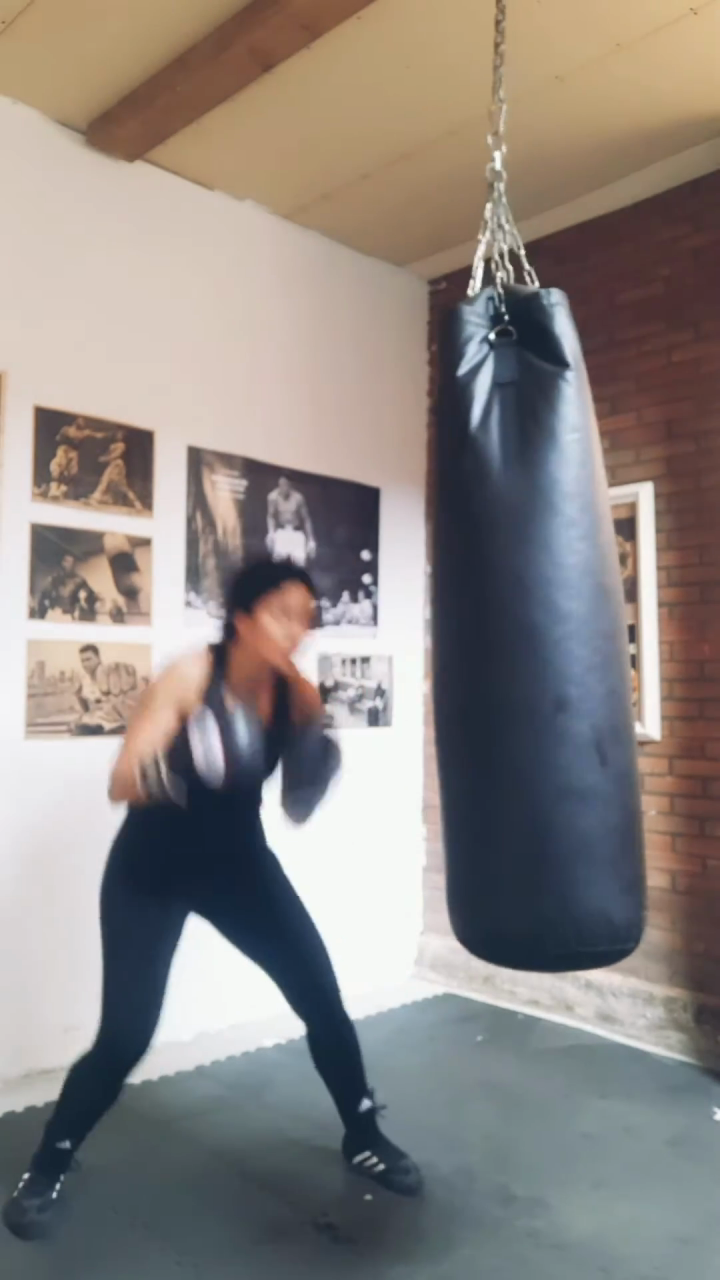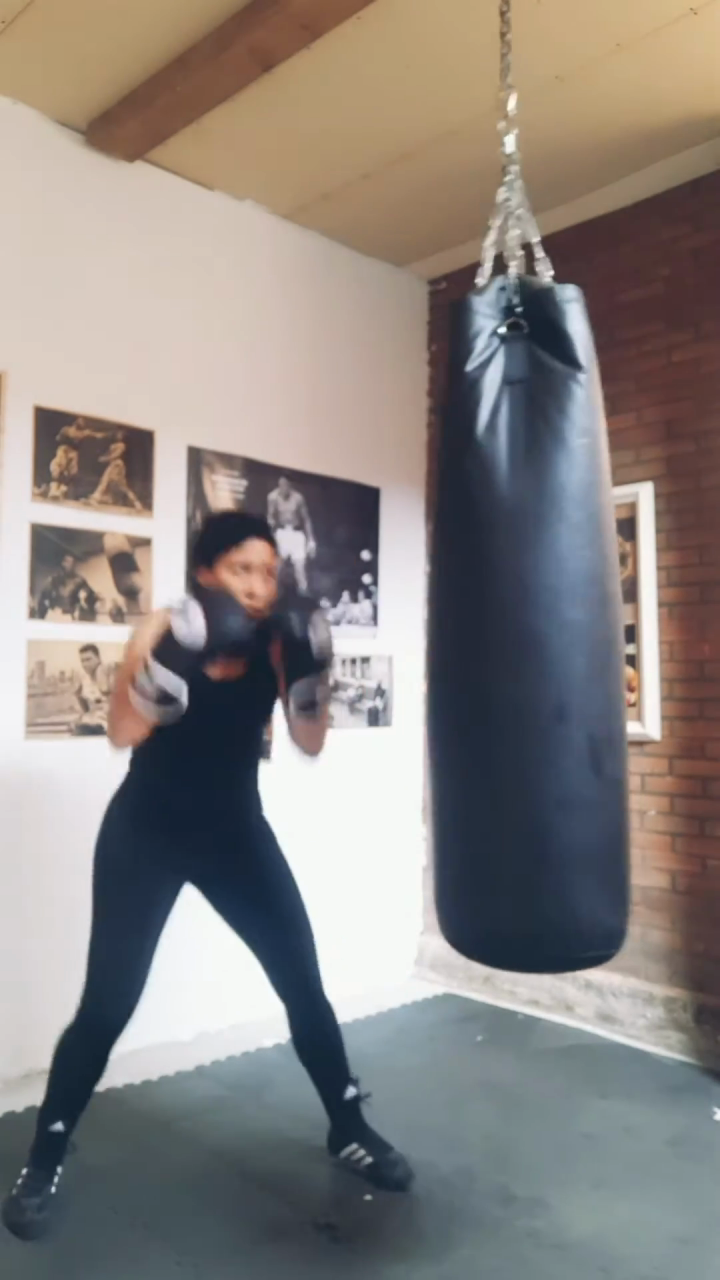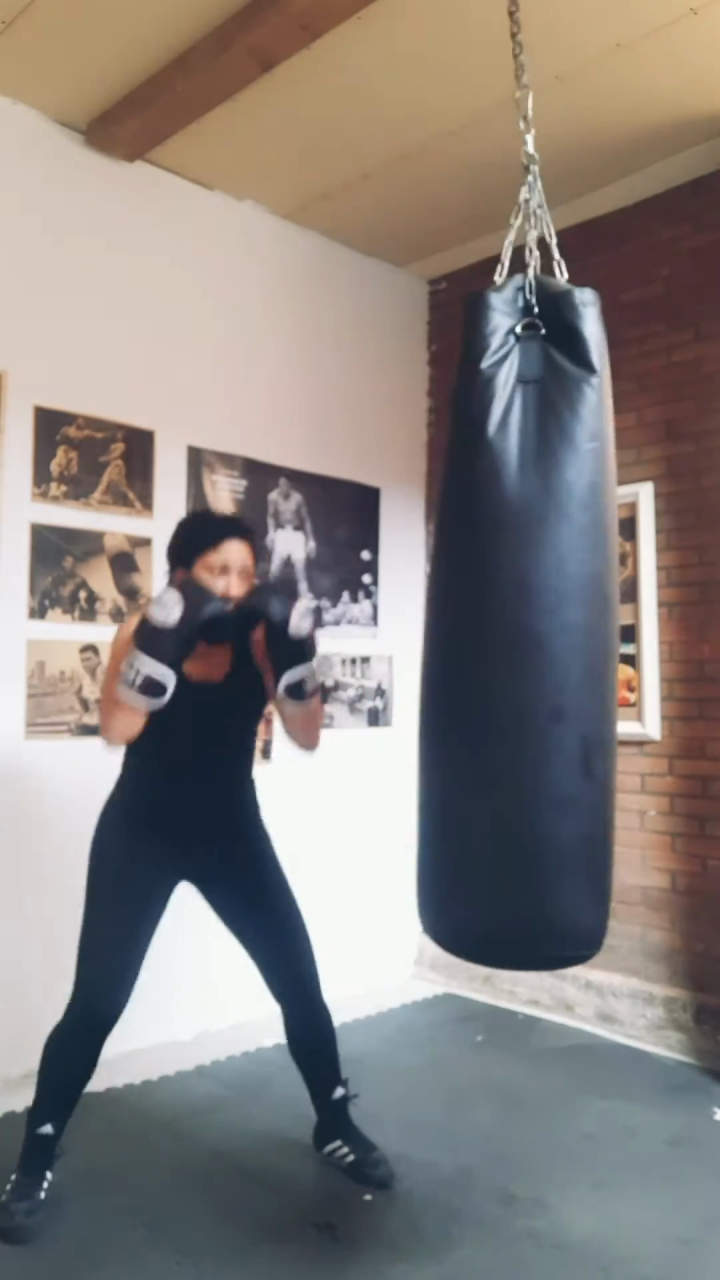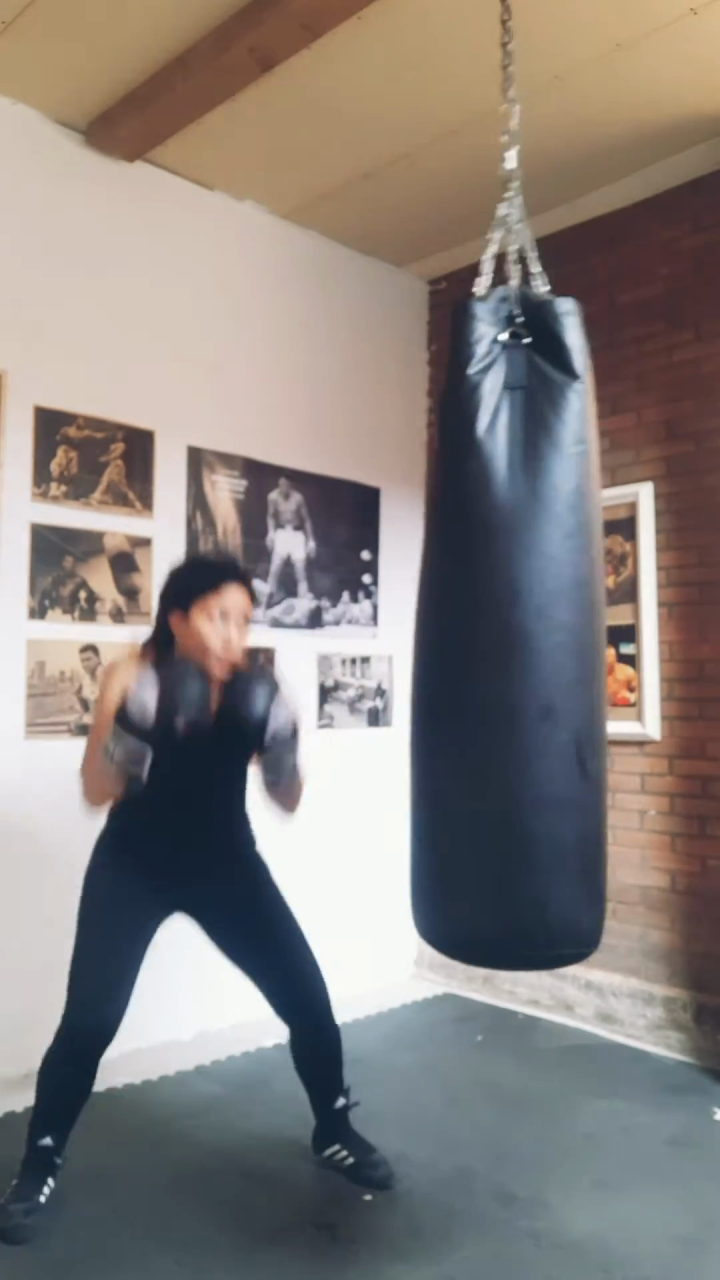
dt=0.1s
person 1, frame 1
left shoulder: (297, 692)
right shoulder: (187, 680)
left elbow: (295, 809)
right elbow: (122, 787)
left wrist: (308, 786)
right wrist: (187, 765)
left hip: (239, 864)
right hip: (147, 872)
left knee: (323, 1001)
right knee: (125, 1041)
left ankle: (363, 1137)
person 1, frame 2
left shoulder: (279, 640)
right shoulder: (163, 629)
left elbow: (311, 744)
right elbow: (123, 732)
left wrist: (310, 669)
right wrist: (175, 652)
left hip: (236, 832)
right hip: (144, 834)
left knee: (303, 984)
right knee: (107, 1004)
left ankle: (349, 1130)
person 1, frame 3
left shoulder: (262, 635)
right shoulder: (147, 630)
left elbow: (308, 736)
right elbow: (119, 728)
left wrist: (295, 655)
right wrist: (157, 639)
left hip: (232, 834)
right hip: (140, 834)
left knee: (299, 984)
right knee: (96, 1003)
left ankle: (336, 1127)
person 1, frame 4
left shoulder: (255, 685)
right shoulder: (132, 675)
left elbow: (288, 800)
right elbow: (96, 792)
left wrist: (278, 741)
right wrist: (137, 726)
left hip: (225, 865)
right hip: (132, 867)
left knee: (308, 1001)
right knee: (89, 1022)
left ankle: (334, 1131)
